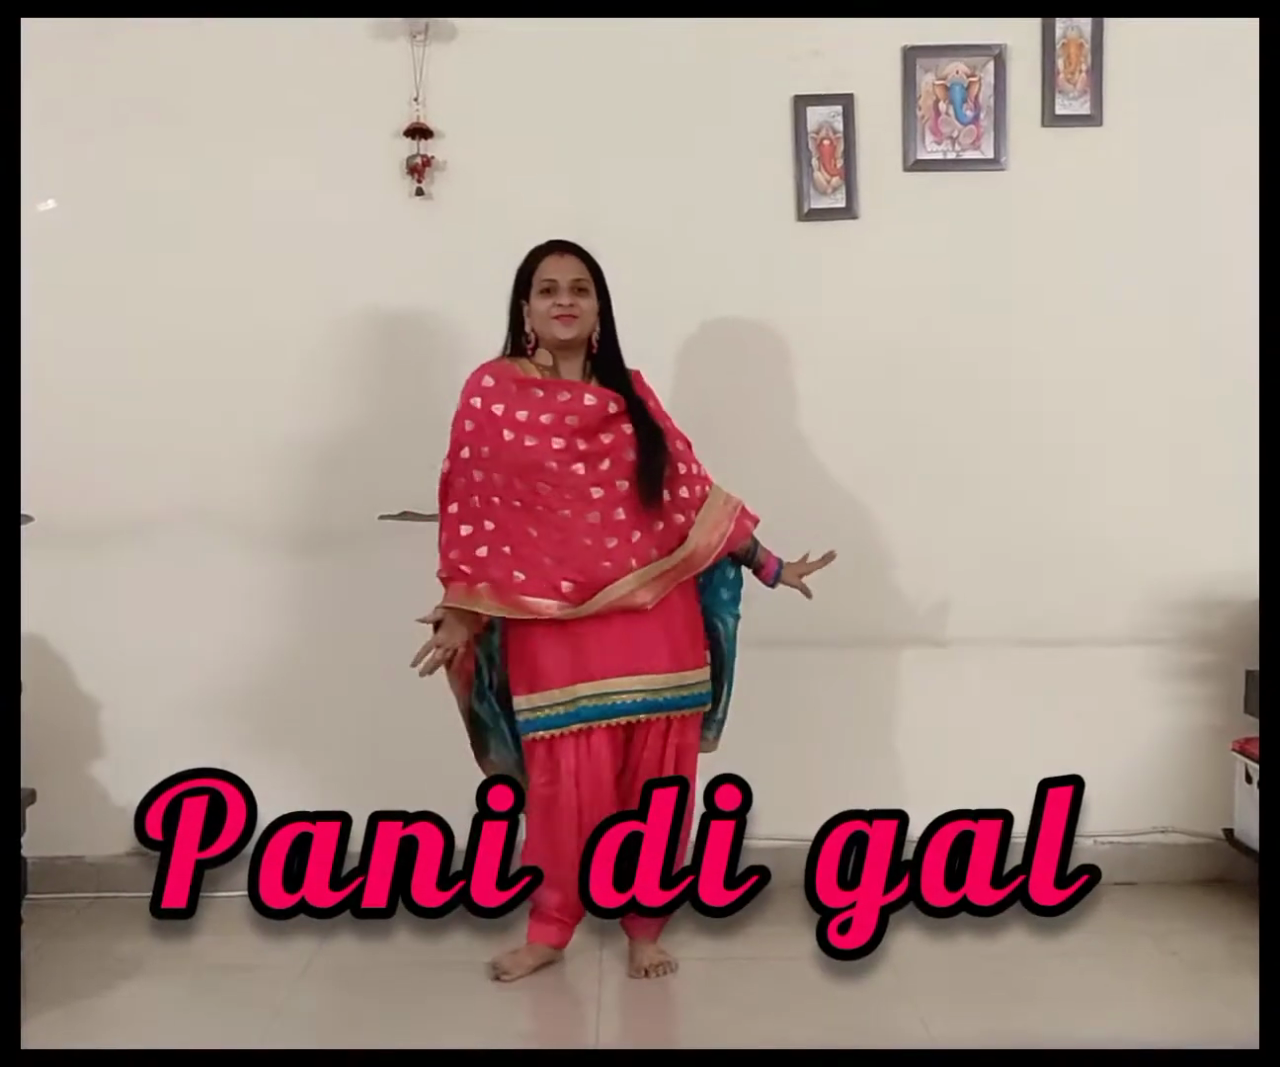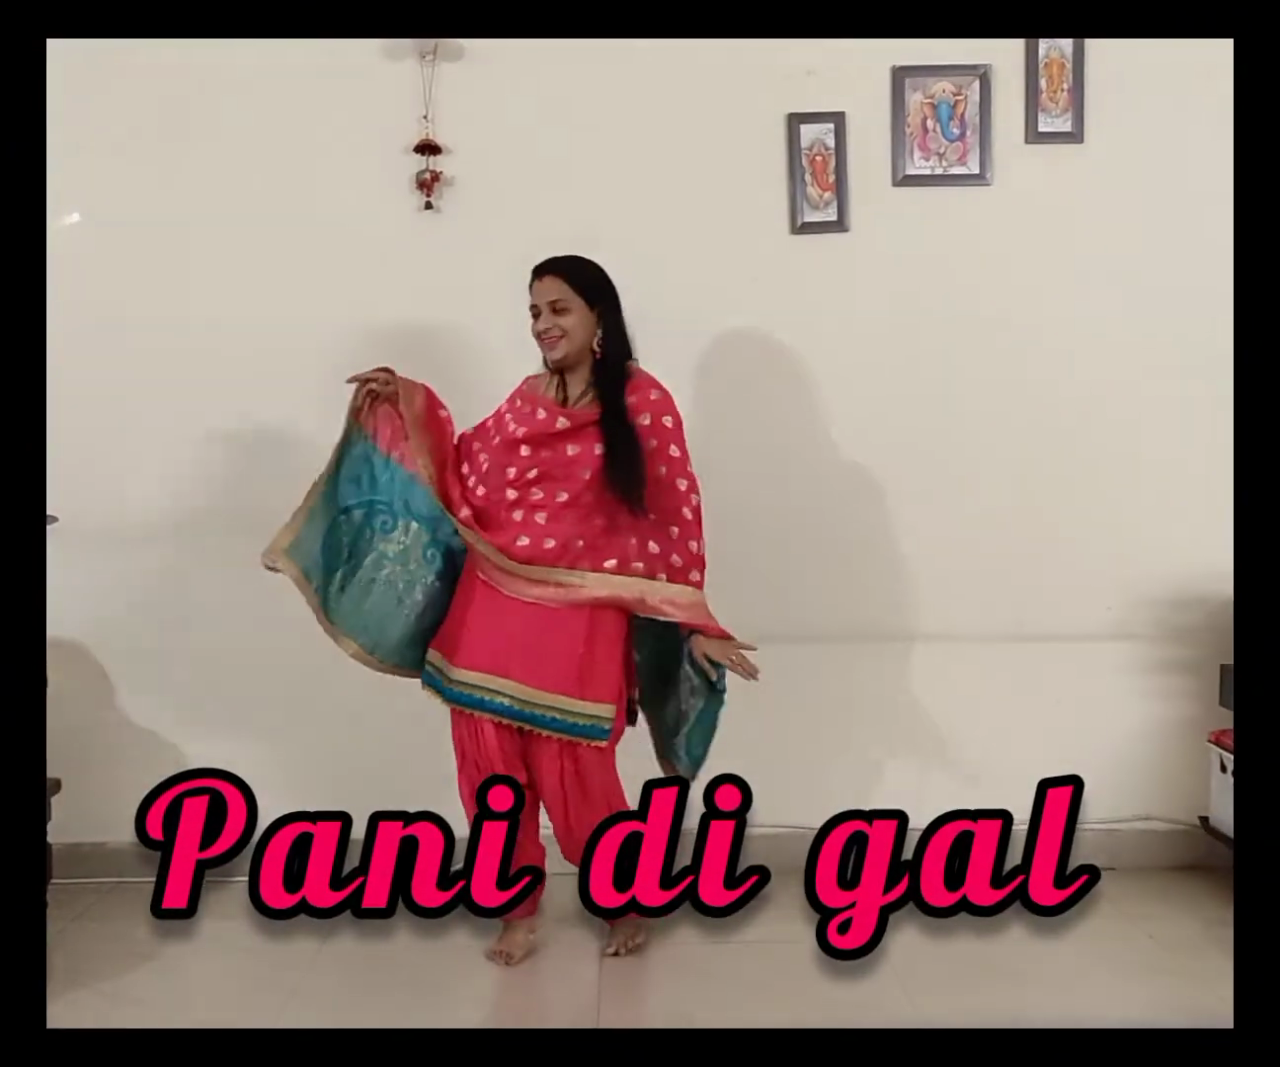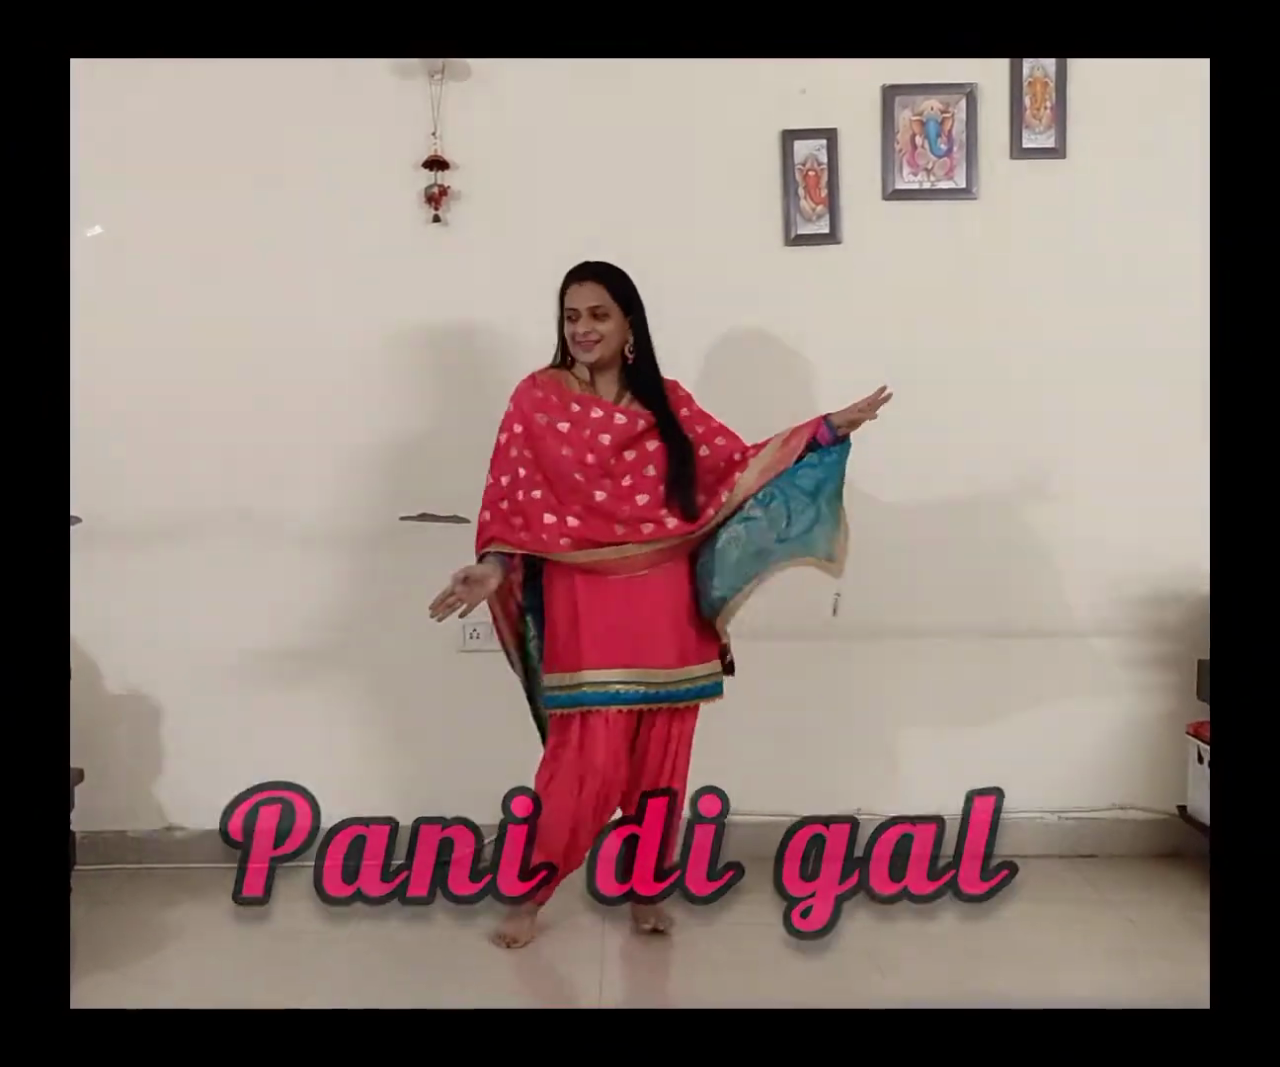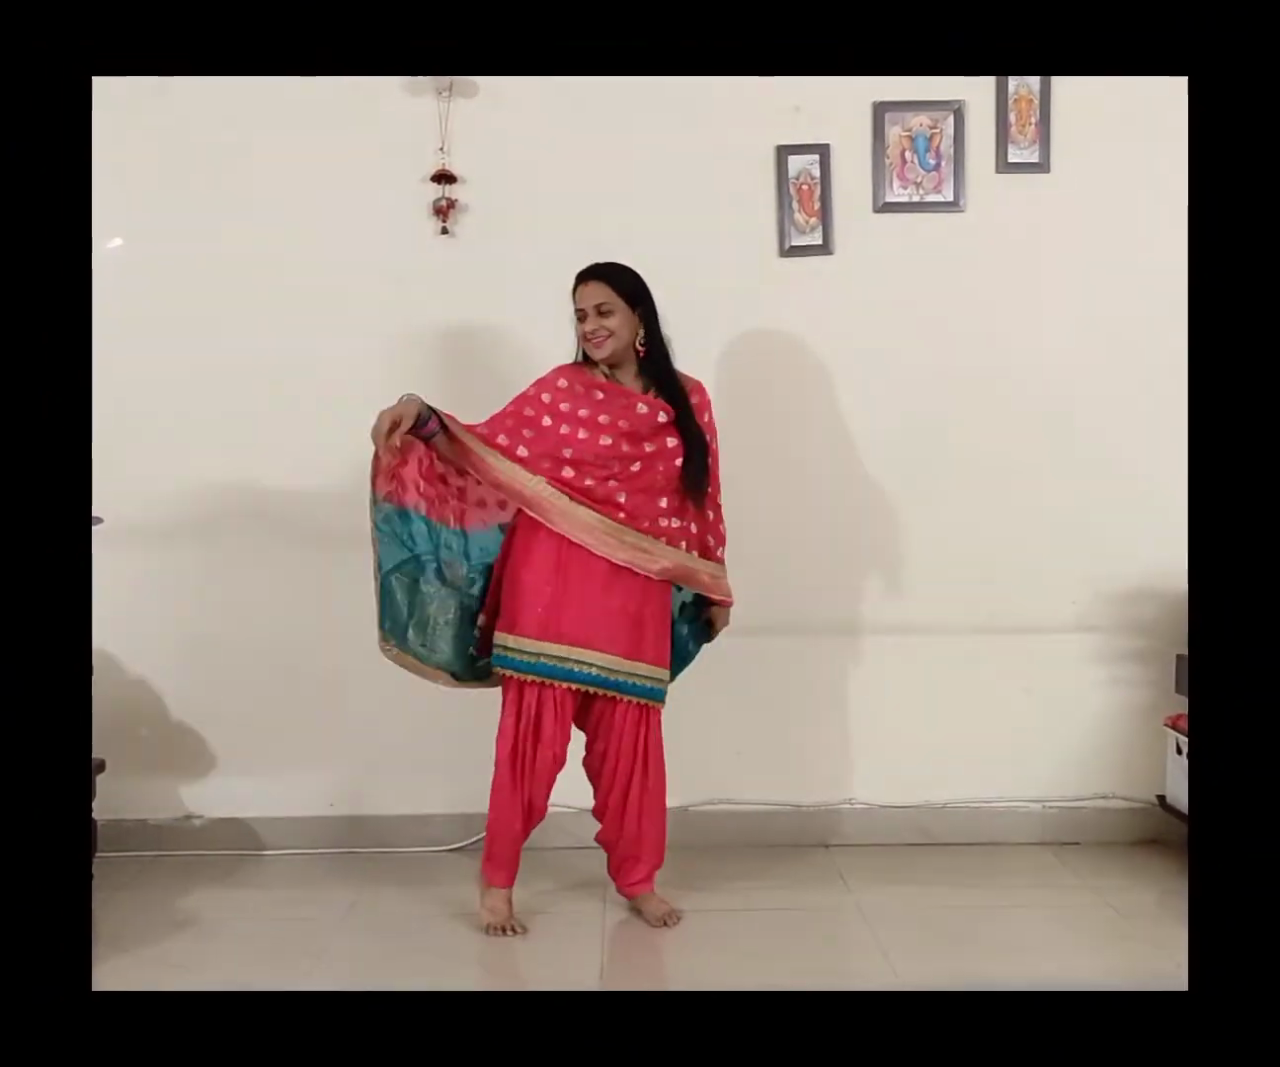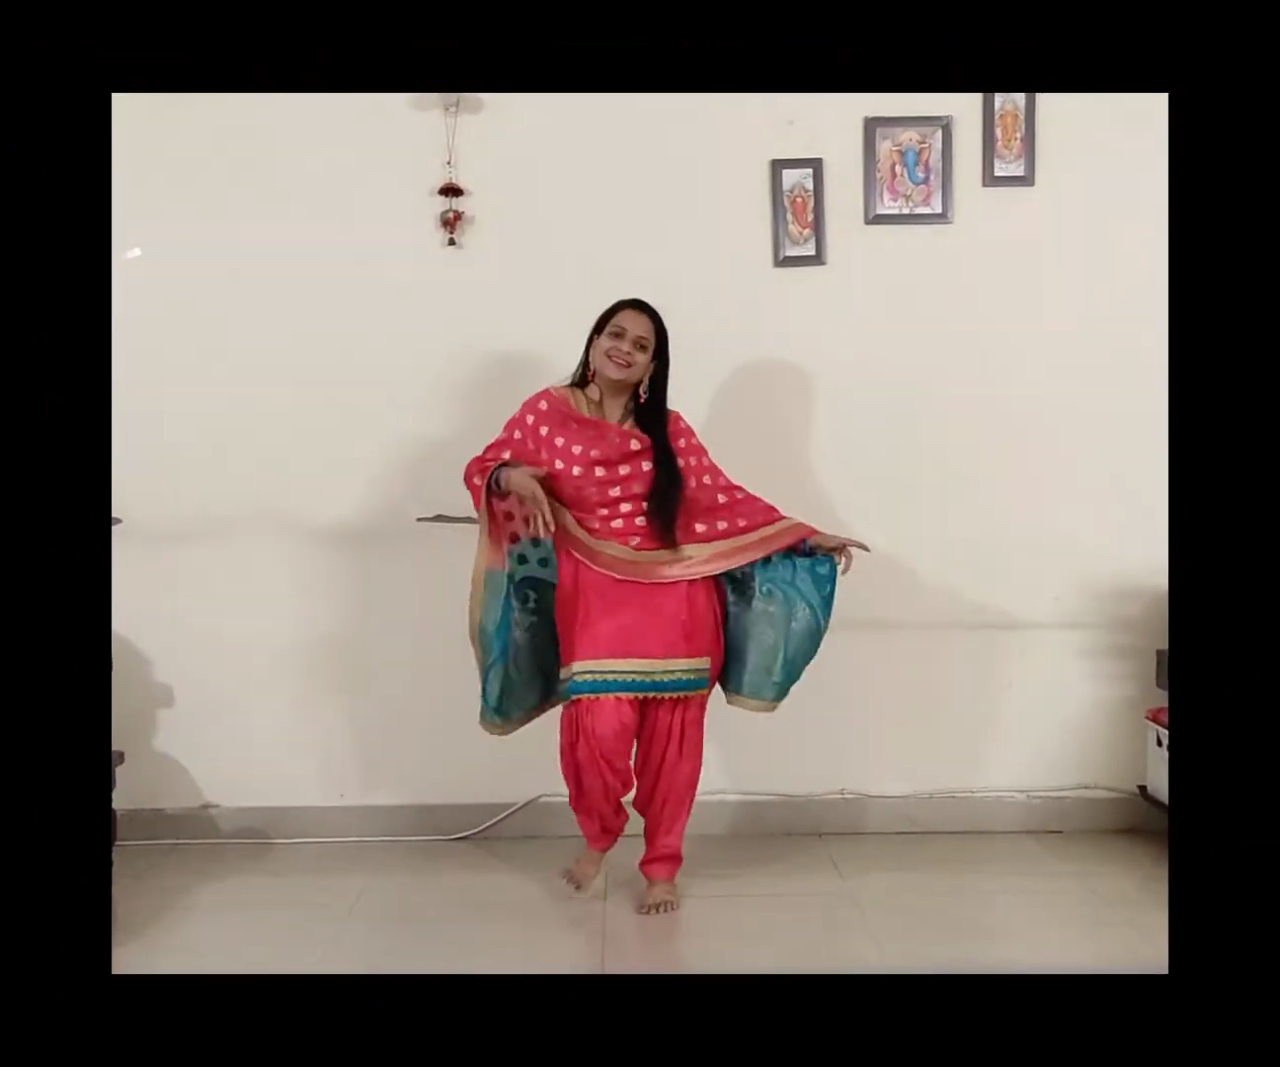
dt=1s
person 1, frame 1
left shoulder: (629, 391)
right shoulder: (491, 389)
left elbow: (692, 493)
right elbow: (469, 507)
left wrist: (769, 565)
right wrist: (462, 614)
left hip: (658, 614)
right hip: (557, 619)
left knee: (663, 777)
right knee: (575, 784)
left ankle: (643, 920)
right ankle: (547, 927)
person 1, frame 2
left shoulder: (642, 401)
right shoulder: (524, 400)
left elbow: (672, 517)
right elbow: (464, 477)
left wrist: (694, 625)
right wrist: (409, 401)
left hip: (581, 614)
right hip: (490, 605)
left knee: (575, 772)
right knee: (488, 766)
right ankle: (521, 909)
person 1, frame 3
left shoulder: (666, 398)
right shoulder: (537, 398)
left elbow: (733, 465)
right elbow: (511, 499)
left wrist: (828, 428)
right wrist: (492, 567)
left hip: (668, 602)
right hip: (585, 603)
left knee: (662, 754)
right knee: (586, 755)
right ankle: (529, 894)
person 1, frame 4
left shoulder: (686, 399)
right shoulder: (561, 387)
left elbow: (699, 498)
right elbow: (483, 450)
left wrist: (714, 588)
right wrist: (420, 417)
left hip: (636, 595)
right hip: (552, 585)
left knee: (631, 742)
right knee: (532, 739)
left ankle: (638, 878)
right ankle: (497, 881)
person 1, frame 5
left shoulder: (668, 428)
right shoulder: (547, 410)
left elbow: (721, 499)
right elbow: (489, 467)
left wrist: (806, 536)
right wrist: (515, 479)
left hip: (674, 597)
right hip: (595, 599)
left knee: (672, 741)
right knee: (595, 734)
left ankle: (661, 865)
right ankle: (599, 835)
